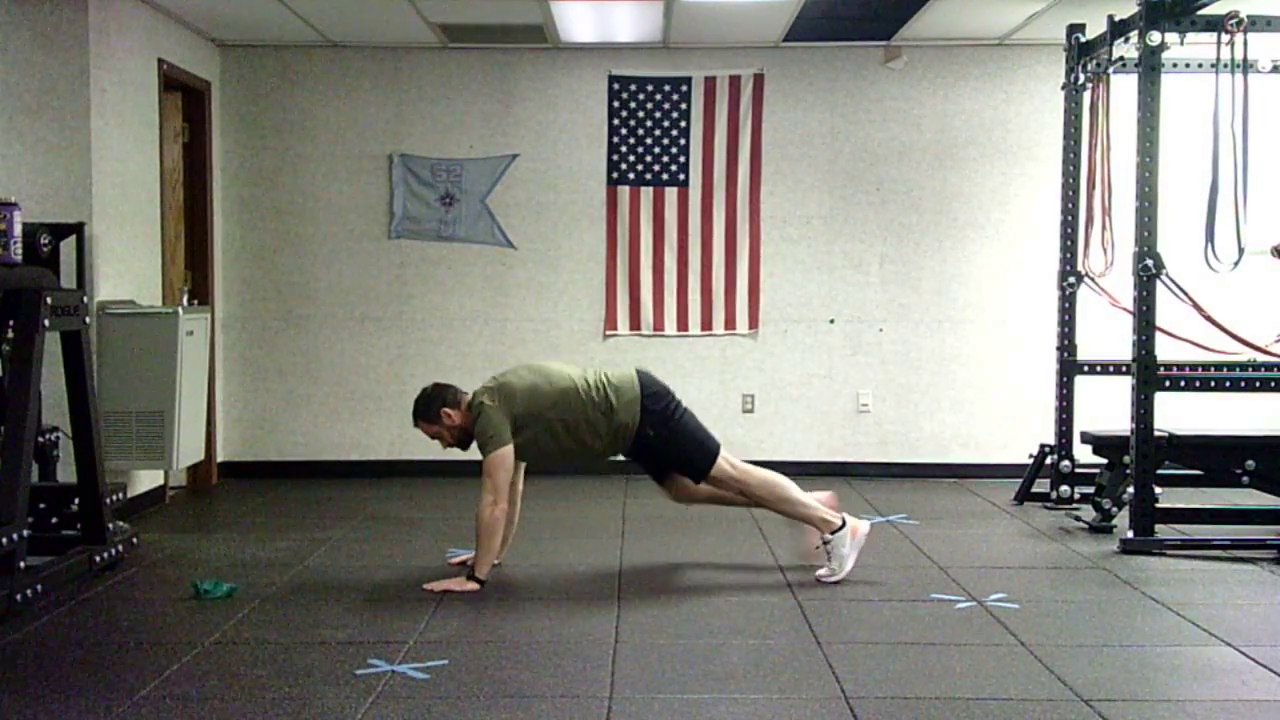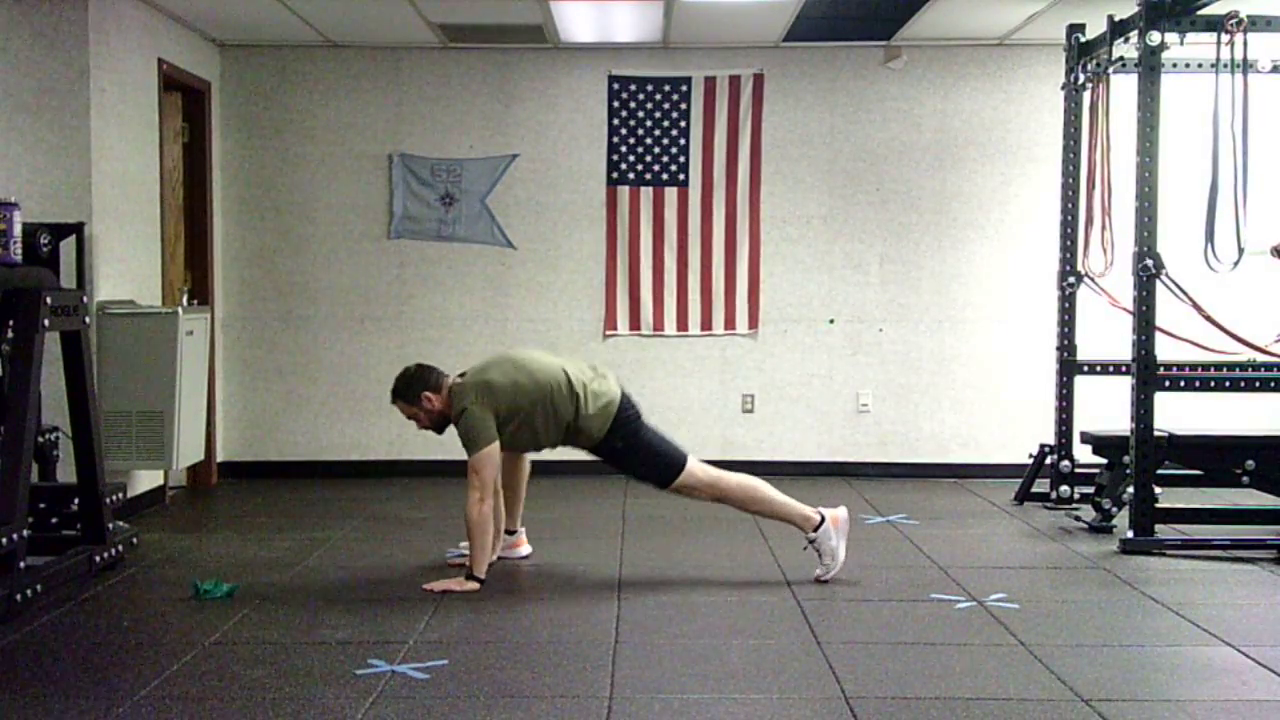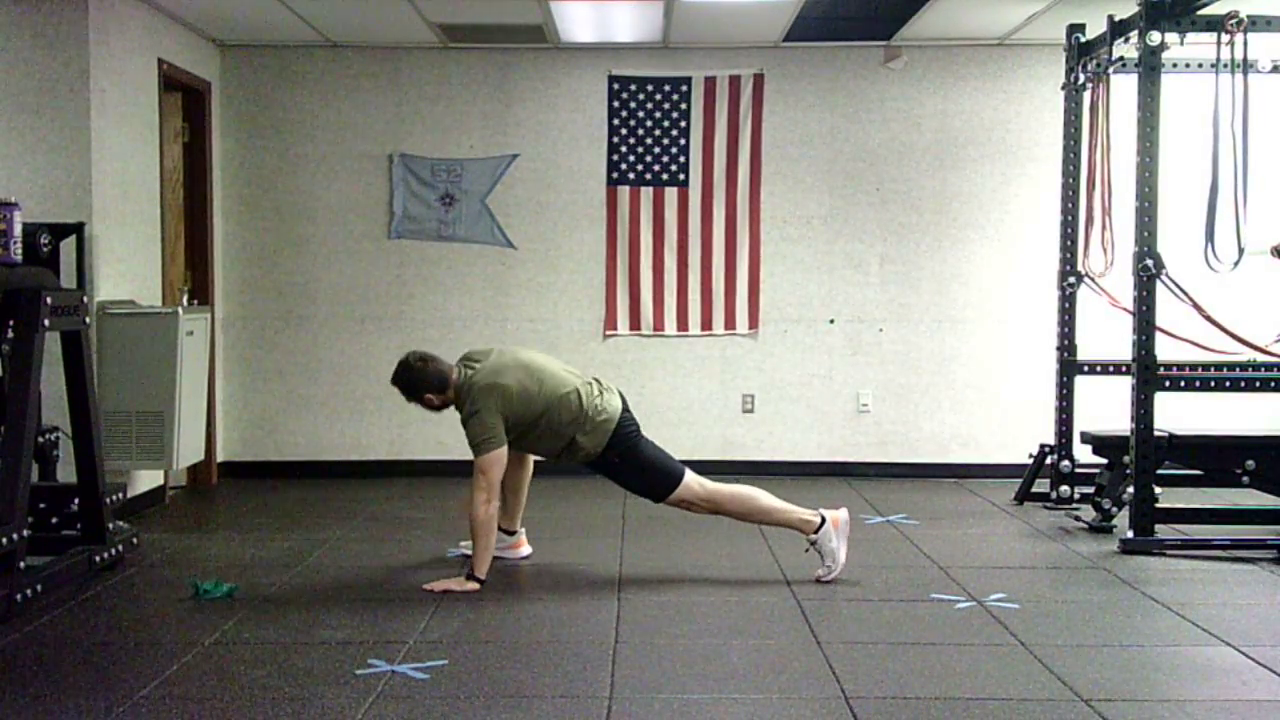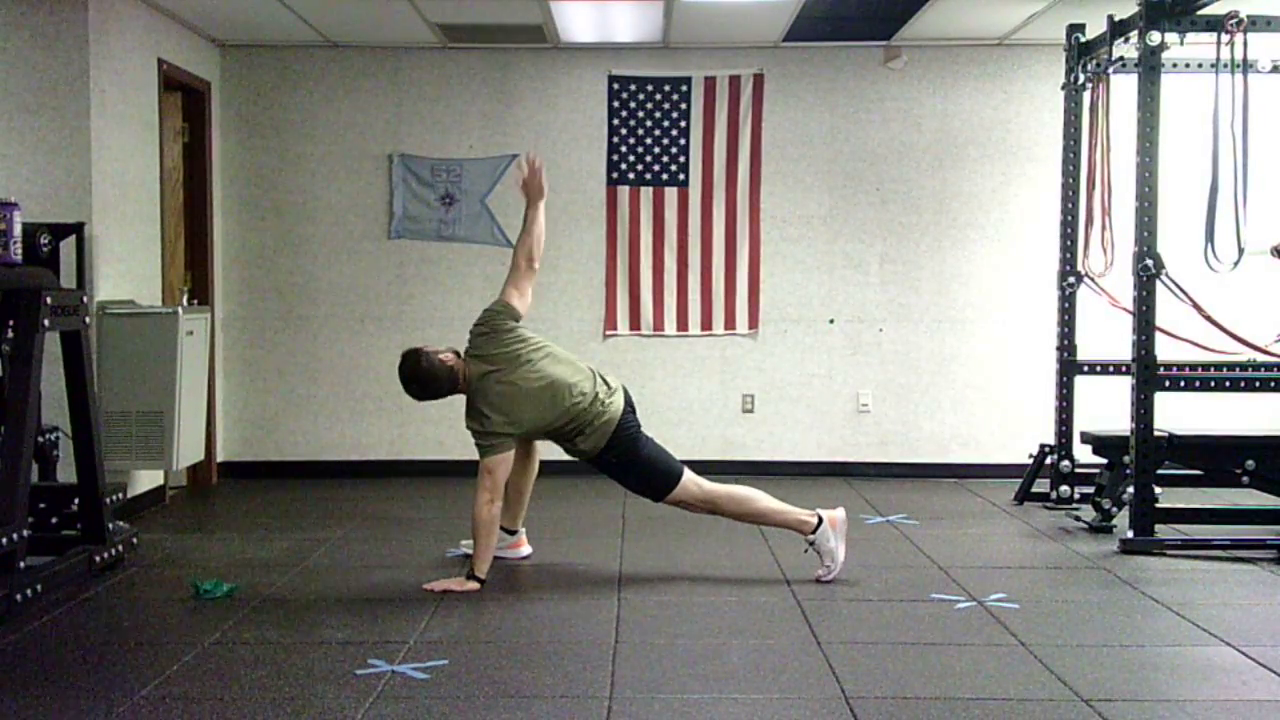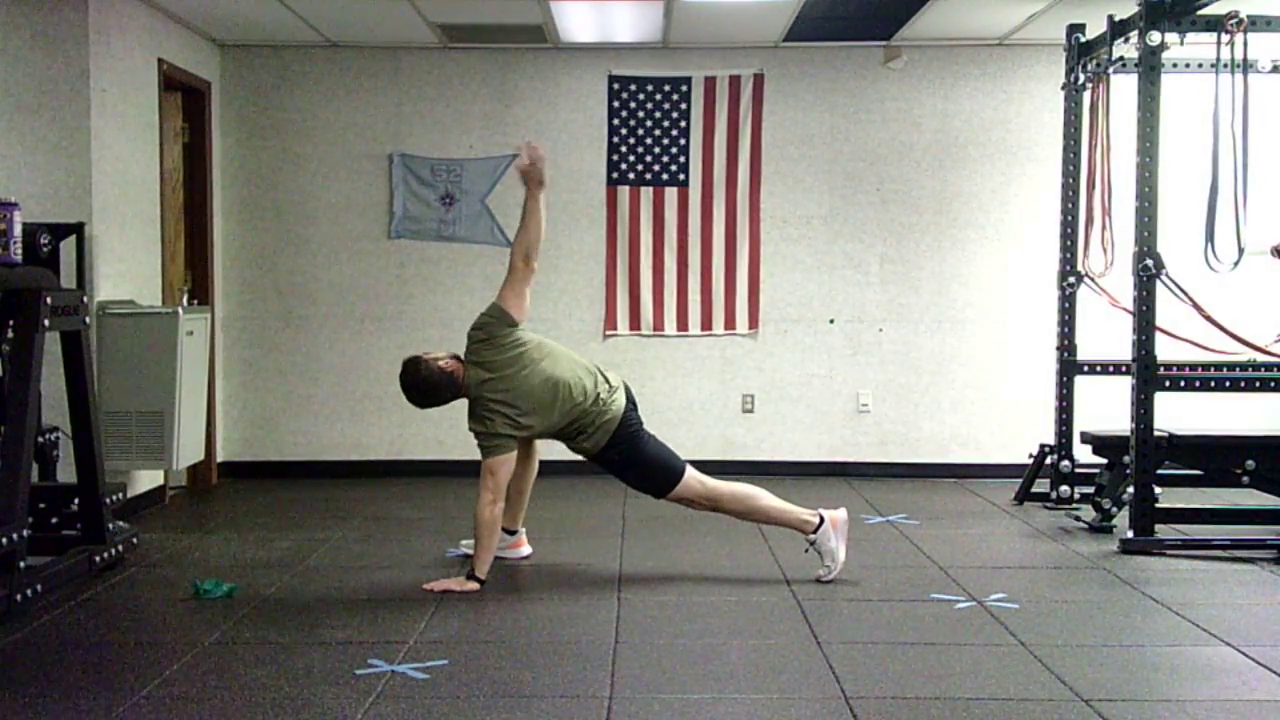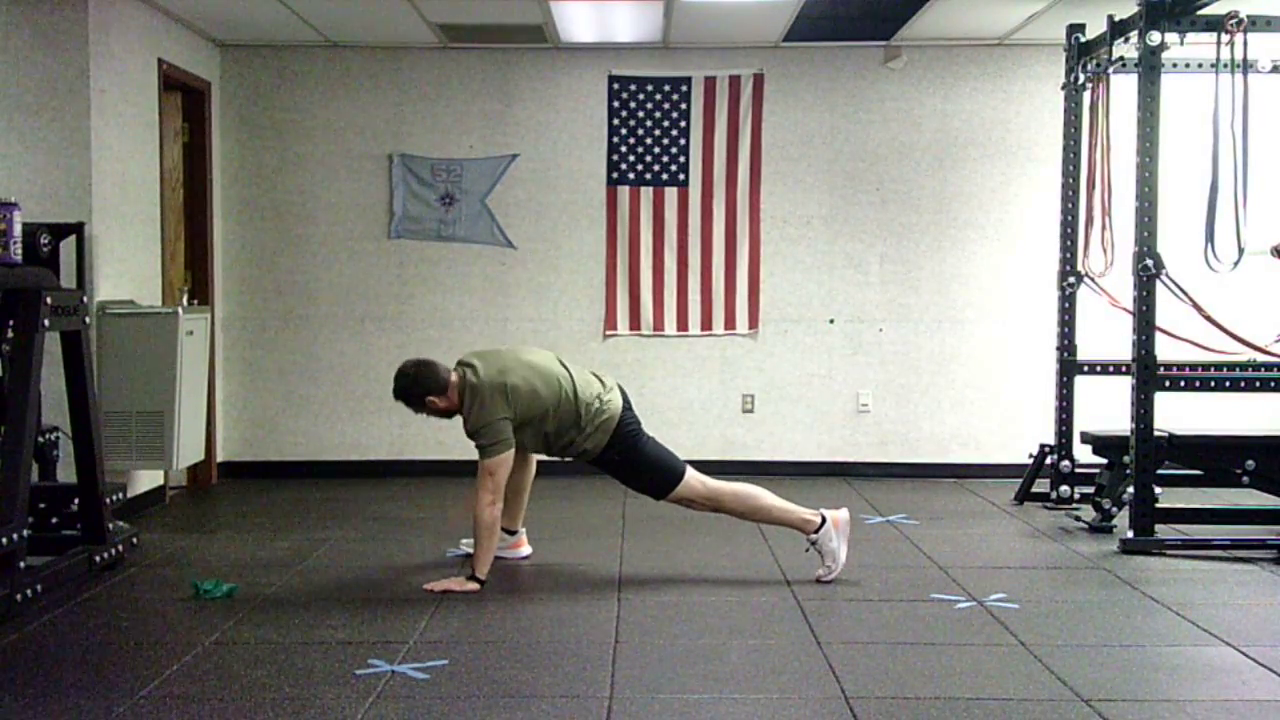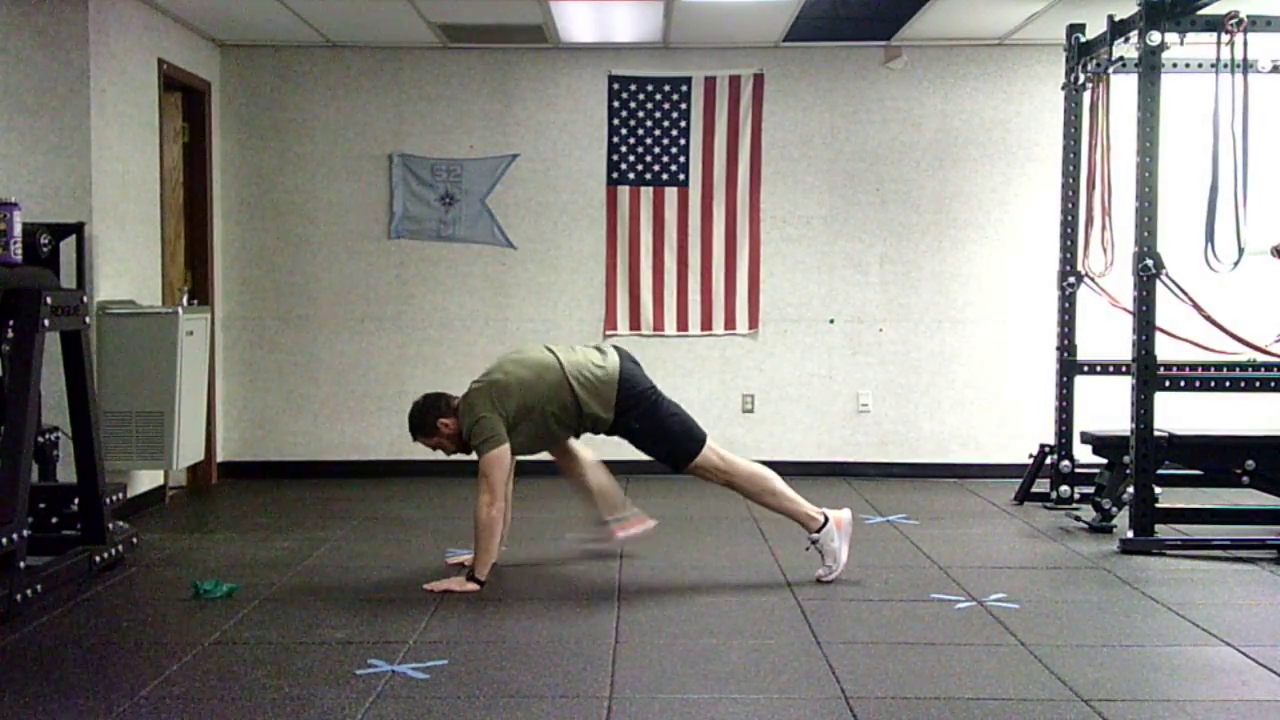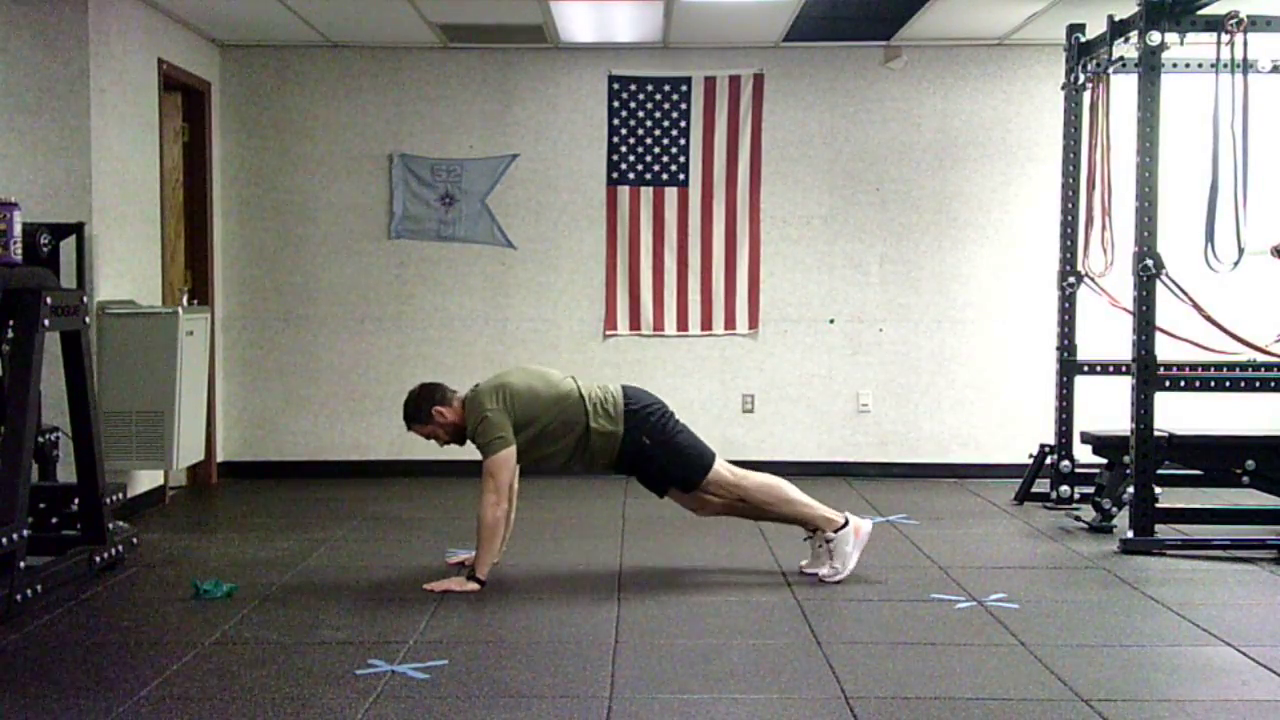
dt=0.4s
person 1, frame 1
left shoulder: (488, 414)
right shoulder: (498, 404)
left elbow: (495, 500)
right elbow: (512, 489)
left wrist: (476, 576)
right wrist: (493, 554)
left hip: (637, 408)
right hip: (631, 397)
left knee: (729, 476)
right knee: (684, 489)
left ankle: (839, 529)
right ankle: (810, 505)
person 1, frame 2
left shoulder: (468, 407)
right shoulder: (471, 385)
left elbow: (480, 495)
right elbow: (490, 486)
left wrist: (475, 574)
right wrist: (493, 543)
left hip: (605, 421)
right hip: (596, 397)
left knee: (702, 481)
right knee: (507, 442)
left ankle: (819, 521)
right ankle: (510, 536)
person 1, frame 3
left shoulder: (480, 408)
right shoulder: (471, 361)
left elbow: (487, 494)
left wrist: (475, 575)
left hip: (604, 437)
right hip: (601, 403)
left knee: (701, 495)
left ankle: (819, 524)
right ankle: (511, 537)
person 1, frame 4
left shoulder: (488, 413)
right shoulder: (490, 336)
left elbow: (490, 495)
right elbow: (527, 264)
left wrist: (475, 576)
right wrist: (535, 200)
left hip: (606, 436)
right hip: (606, 395)
left knee: (700, 495)
left ankle: (817, 525)
right ankle: (511, 538)
person 1, frame 5
left shoulder: (491, 414)
right shoulder: (488, 339)
left elbow: (493, 493)
right elbow: (525, 267)
left wrist: (475, 575)
right wrist: (535, 191)
left hip: (609, 432)
right hip: (605, 389)
left knee: (702, 495)
left ankle: (817, 524)
right ankle: (511, 538)
person 1, frame 6
left shoulder: (484, 410)
right shoulder: (471, 366)
left elbow: (492, 494)
left wrist: (475, 576)
left hip: (606, 432)
right hip: (600, 400)
left knee: (702, 494)
left ankle: (820, 524)
right ankle: (512, 537)
person 1, frame 7
left shoulder: (479, 416)
right shoulder: (489, 403)
left elbow: (491, 497)
right elbow: (502, 491)
left wrist: (476, 576)
right wrist: (489, 552)
left hip: (619, 393)
right hip: (608, 372)
left knee: (713, 466)
right knee: (559, 446)
left ankle: (822, 524)
right ankle: (618, 517)
person 1, frame 8
left shoulder: (484, 414)
right shoulder: (493, 403)
left elbow: (495, 496)
right elbow: (508, 492)
left wrist: (476, 576)
right wrist: (489, 553)
left hip: (631, 424)
right hip: (625, 427)
left knee: (730, 483)
right knee: (705, 502)
left ankle: (839, 526)
right ankle: (818, 527)
